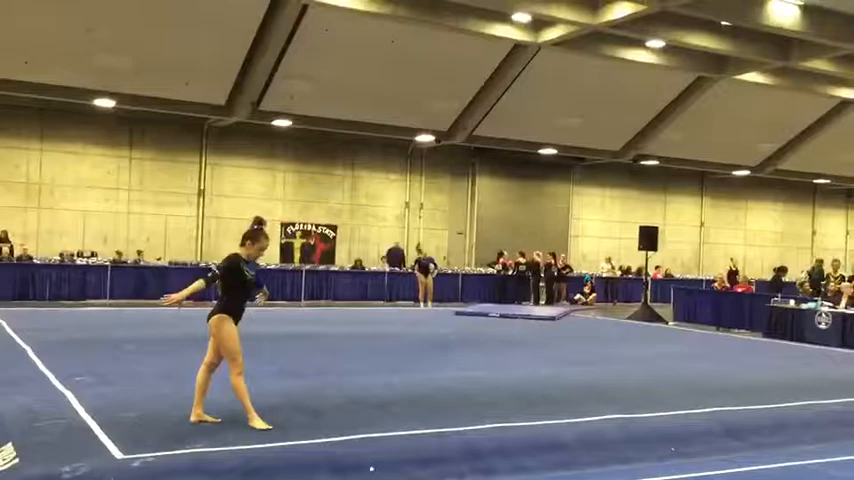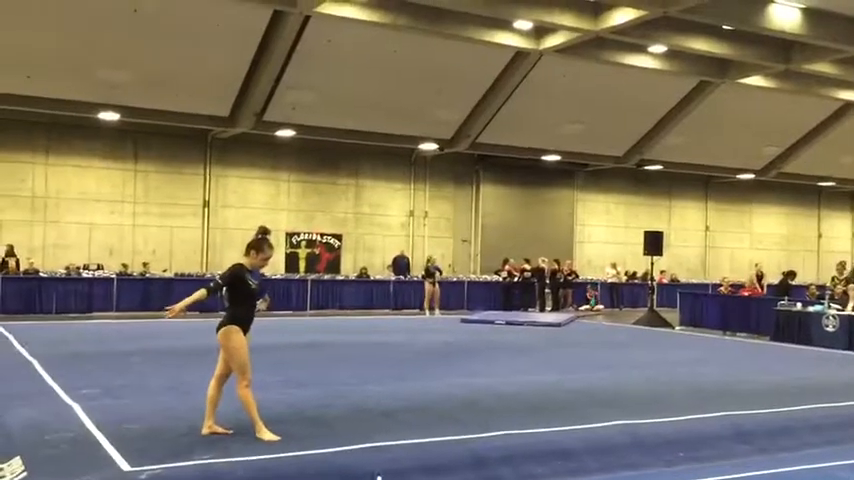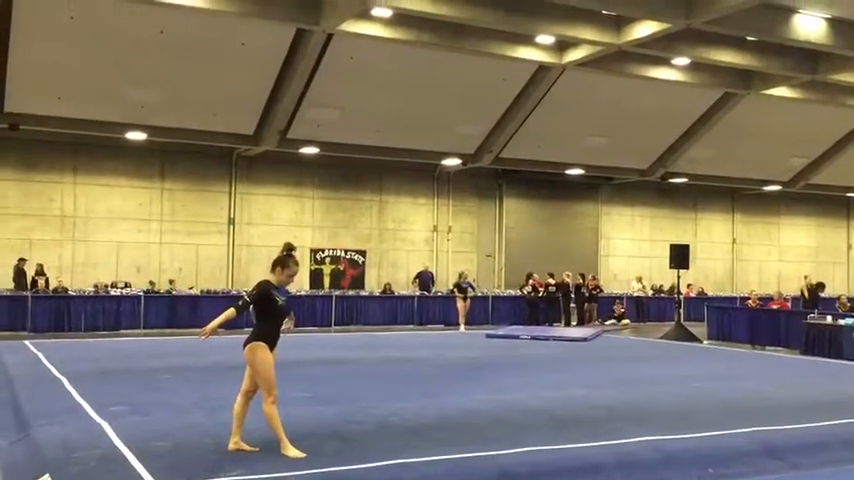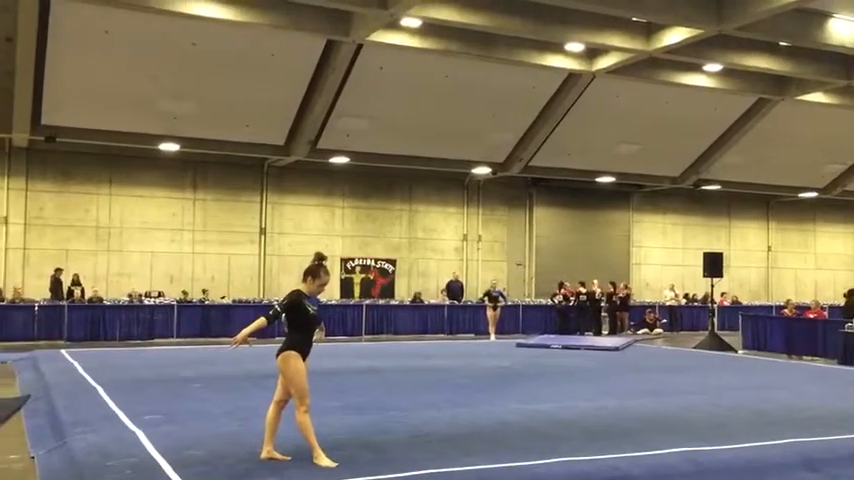
dt=1s
person 1, frame 1
left shoulder: (248, 264)
right shoulder: (233, 261)
right elbow: (208, 279)
left wrist: (261, 292)
right wrist: (182, 294)
left hip: (229, 318)
right hip: (222, 318)
left knee: (210, 364)
right knee: (237, 368)
left ankle: (197, 412)
right ankle: (252, 417)
person 1, frame 2
left shoulder: (254, 274)
right shoulder: (237, 271)
right elbow: (212, 289)
left wrist: (262, 301)
right wrist: (184, 303)
left hip: (239, 329)
right hip: (231, 328)
left knee: (221, 376)
right knee: (245, 380)
left ankle: (209, 424)
right ankle: (259, 428)
person 1, frame 3
left shoulder: (279, 291)
right shoulder: (264, 288)
right elbow: (240, 307)
right wrist: (215, 323)
left hip: (267, 346)
right hip: (257, 345)
left knee: (247, 392)
right knee: (270, 396)
left ankle: (235, 440)
right ankle: (285, 445)
person 1, frame 4
left shoulder: (310, 300)
right shoulder: (295, 298)
right elbow: (271, 316)
left wrist: (319, 329)
right wrist: (246, 332)
left hip: (299, 355)
right hip: (290, 354)
left knee: (280, 401)
right knee: (303, 405)
left ankle: (268, 449)
right ankle: (317, 454)
